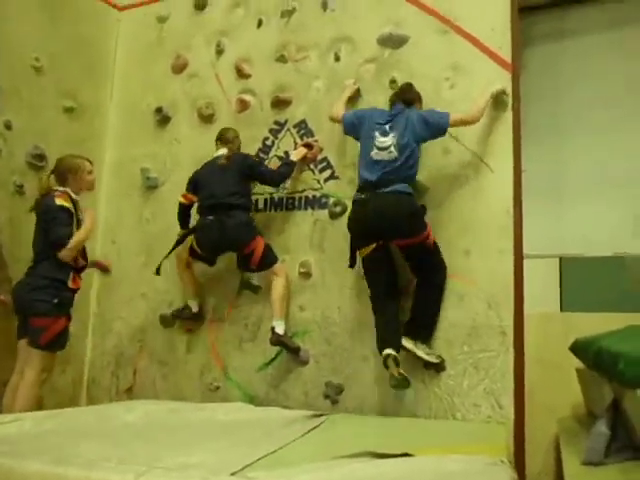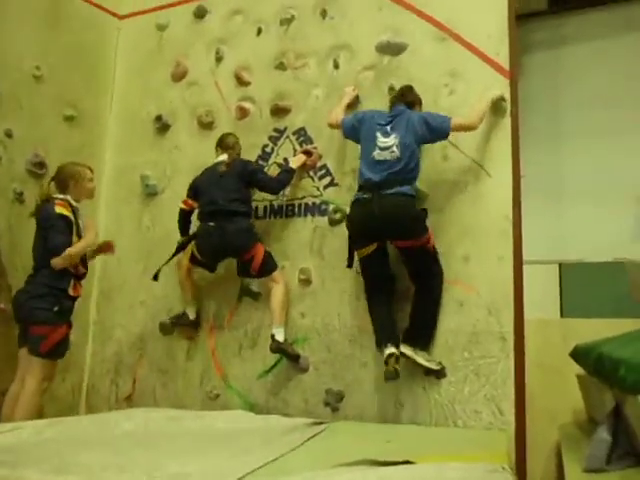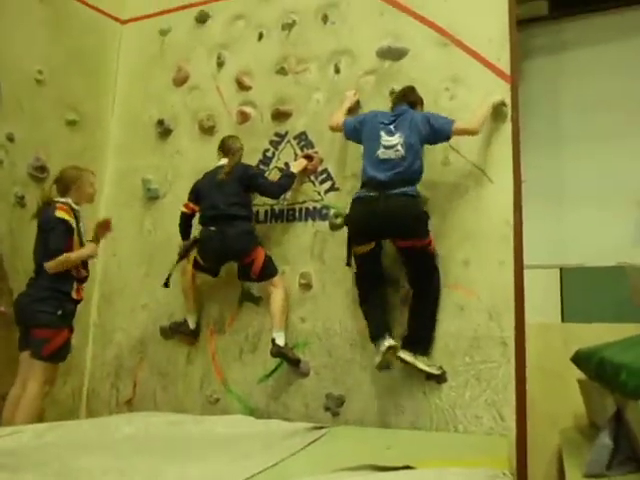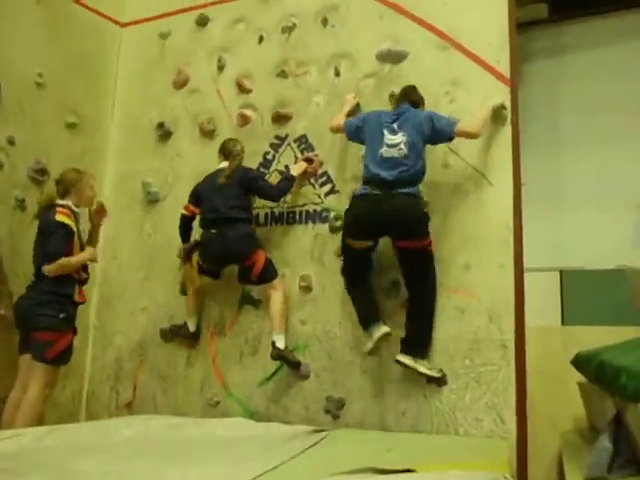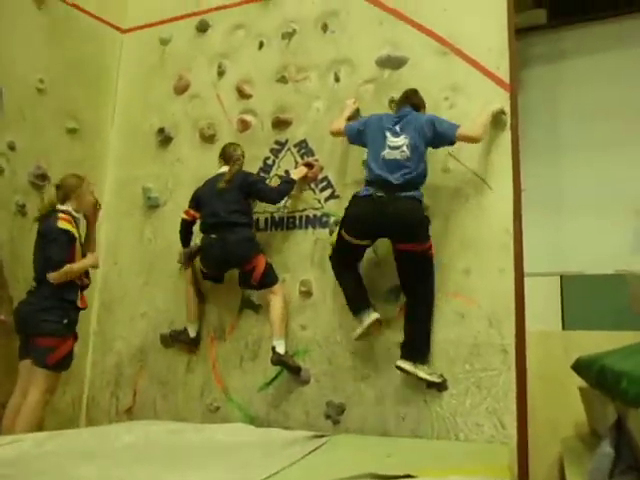
dt=0.1s
person 1, frame 1
left shoulder: (367, 117)
right shoulder: (418, 118)
left elbow: (335, 114)
right elbow: (471, 117)
left wrist: (348, 92)
right wrist: (490, 94)
left hip: (363, 209)
right hip: (398, 206)
left knee: (383, 289)
right knee: (432, 272)
left ankle: (389, 347)
right ankle: (417, 336)
person 1, frame 2
left shoulder: (367, 119)
right shoulder: (419, 120)
left elbow: (333, 120)
right elbow: (471, 123)
left wrist: (347, 99)
right wrist: (490, 100)
left hip: (363, 210)
right hip: (400, 207)
left knee: (377, 287)
right knee: (429, 277)
left ankle: (389, 345)
right ankle: (416, 344)
person 1, frame 3
left shoulder: (370, 119)
right shoulder: (423, 119)
left elbow: (334, 124)
right elbow: (472, 128)
left wrist: (348, 102)
right wrist: (490, 105)
left hip: (365, 207)
right hip: (403, 206)
left knee: (367, 280)
right knee: (425, 280)
left ankle: (383, 338)
right ankle: (415, 348)
person 1, frame 4
left shoulder: (372, 118)
right shoulder: (425, 119)
left elbow: (334, 126)
right elbow: (474, 131)
left wrist: (348, 105)
right wrist: (490, 108)
left hip: (366, 205)
right hip: (405, 207)
left knee: (354, 271)
right knee: (421, 283)
left ankle: (373, 325)
right ankle: (414, 352)
person 1, frame 5
left shoulder: (374, 121)
right shoulder: (427, 122)
left elbow: (335, 129)
right elbow: (475, 135)
left wrist: (349, 109)
right wrist: (490, 112)
left hip: (368, 207)
right hip: (407, 210)
left knee: (341, 259)
right knee: (419, 287)
left ankle: (364, 311)
right ankle: (414, 357)
person 2, frame 1
left shoulder: (63, 203)
right shoulder: (59, 201)
right elbow: (64, 251)
left wrist: (91, 263)
right wrist: (88, 224)
left hip: (35, 291)
right hip: (47, 294)
left knee: (23, 370)
right knee: (38, 371)
person 2, frame 2
left shoulder: (61, 211)
right shoulder: (58, 209)
right elbow: (57, 260)
left wrist: (94, 249)
right wrist: (88, 241)
left hip: (36, 300)
right hip: (48, 302)
left knee: (24, 378)
right knee: (39, 379)
person 2, frame 3
left shoulder: (58, 213)
right shoulder: (61, 213)
left elbow: (72, 259)
right elbow: (53, 263)
left wrist: (96, 237)
right wrist: (87, 251)
left hip: (36, 303)
right hip: (50, 306)
left knee: (24, 381)
right knee: (40, 382)
person 2, frame 4
left shoulder: (59, 216)
right shoulder: (61, 216)
left elbow: (69, 259)
right elbow: (51, 267)
left wrist: (95, 226)
right wrist: (86, 255)
left hip: (36, 306)
right hip: (52, 309)
left knee: (23, 384)
right knee: (41, 385)
person 2, frame 5
left shoulder: (52, 221)
right shoulder: (63, 222)
left elbow: (84, 255)
right elbow: (55, 273)
left wrist: (91, 222)
right wrist: (88, 262)
left hip: (34, 311)
right hip: (53, 315)
left knee: (23, 390)
right knee: (41, 391)
person 3, frame 1
left shoulder: (201, 171)
right shoulder: (244, 161)
left elbow: (184, 206)
right elbow: (275, 178)
left wrist: (184, 230)
right wrist: (294, 158)
left hip: (209, 230)
right hip: (240, 227)
left knee: (183, 257)
right knee: (278, 272)
left ankle: (194, 310)
right ankle: (279, 331)
person 3, frame 2
left shoulder: (201, 177)
right shoulder: (244, 167)
left elbow: (185, 212)
right elbow: (274, 186)
left wrist: (185, 237)
right wrist: (293, 165)
left hip: (210, 235)
right hip: (240, 233)
left knee: (183, 264)
right knee: (277, 279)
left ankle: (191, 317)
right ankle: (278, 338)
person 3, frame 3
left shoulder: (203, 181)
right shoulder: (245, 172)
left elbow: (186, 215)
right elbow: (275, 190)
left wrist: (186, 240)
right wrist: (294, 169)
left hip: (211, 240)
right hip: (241, 237)
left knee: (187, 269)
right knee: (277, 284)
left ankle: (191, 325)
right ankle: (279, 342)
person 3, frame 4
left shoulder: (203, 184)
right shoulder: (245, 174)
left elbow: (186, 218)
right elbow: (274, 193)
left wrist: (186, 243)
right wrist: (294, 172)
left hip: (212, 243)
right hip: (241, 239)
left knee: (189, 272)
right knee: (276, 287)
left ankle: (190, 328)
right ankle: (279, 345)
person 3, frame 5
left shoulder: (204, 188)
right shoulder: (245, 179)
left elbow: (187, 222)
right elbow: (274, 196)
left wrist: (186, 247)
right wrist: (294, 176)
left hip: (213, 247)
right hip: (242, 243)
left knee: (192, 277)
right knee: (276, 291)
left ankle: (191, 334)
right ankle: (279, 350)
